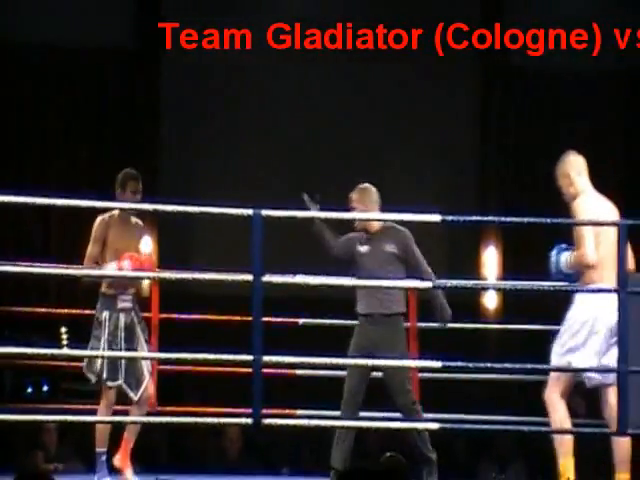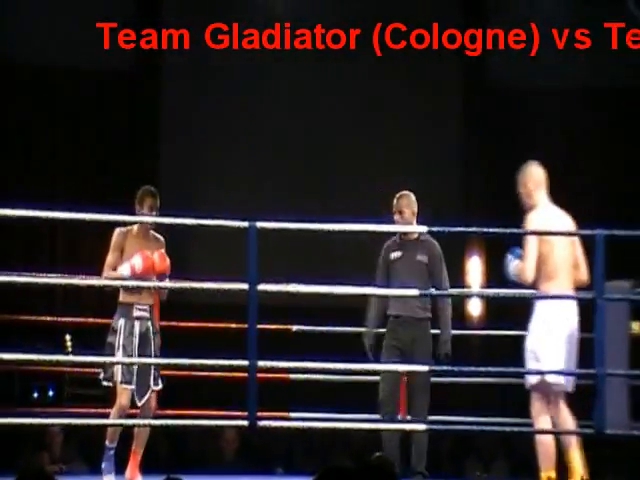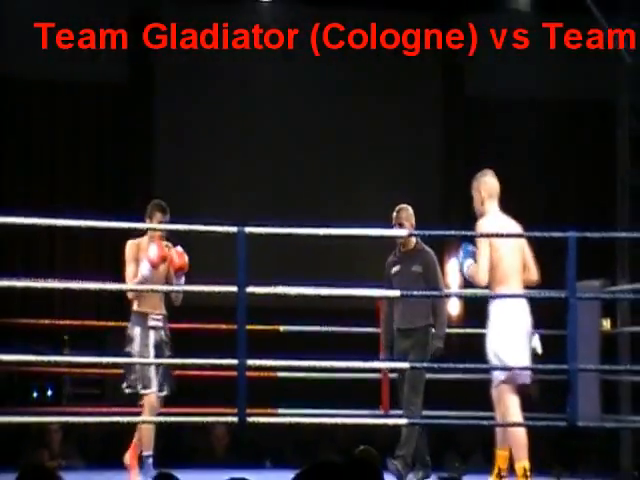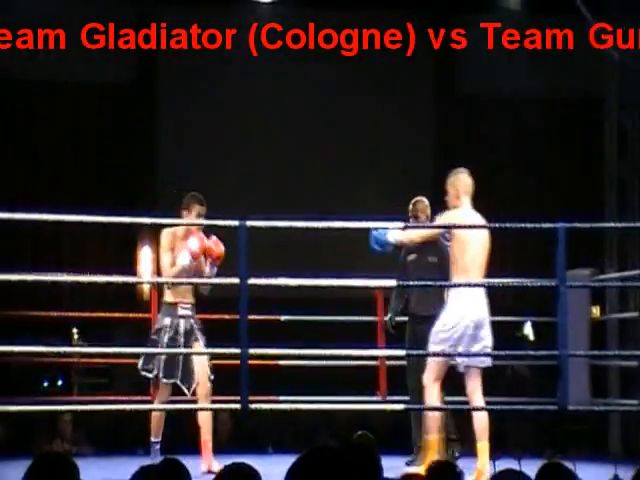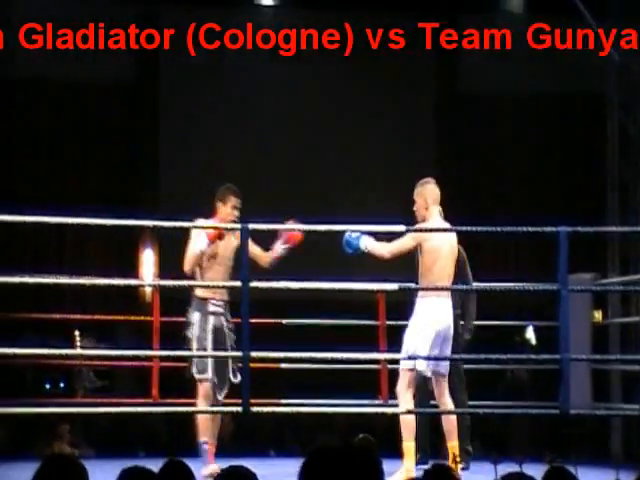
dt=0.4s
person 1, frame 1
left shoulder: (581, 203)
right shoulder: (610, 206)
left elbow: (589, 256)
right elbow: (629, 264)
left wrist: (565, 261)
left hip: (590, 303)
right hip: (614, 303)
left knee: (554, 393)
right knee: (613, 404)
person 1, frame 2
left shoulder: (535, 217)
right shoulder: (567, 220)
left elbow: (528, 274)
right elbow: (583, 276)
left wrist: (513, 267)
left hip: (548, 311)
right hip: (570, 311)
left knee: (540, 407)
right knee: (557, 402)
person 1, frame 3
left shoulder: (485, 224)
right shoulder: (514, 226)
left elbow: (481, 279)
right elbow: (533, 276)
left wrist: (467, 265)
left hip: (503, 311)
right hip: (520, 309)
left knee: (509, 401)
right knee: (501, 396)
person 1, frame 4
left shoulder: (453, 217)
right shoulder: (482, 223)
left elbow: (415, 236)
left wrist: (387, 236)
left hip: (459, 301)
right hip: (479, 302)
left knee: (431, 379)
right knee: (474, 391)
person 1, frame 5
left shoulder: (424, 230)
right shoulder: (451, 233)
left elbow: (388, 251)
left wrist: (362, 241)
left hip: (427, 309)
right hip: (445, 310)
left knee: (405, 389)
right knee: (441, 388)
person 2, frame 1
left shoulder: (140, 228)
right shoulder: (104, 223)
right elbow: (86, 271)
left wrist: (145, 273)
right wrist: (114, 269)
left hip: (131, 309)
right hip: (109, 308)
left knee: (147, 392)
right knee: (108, 397)
person 2, frame 2
left shoulder: (159, 242)
right shoulder: (122, 235)
right elbow: (106, 277)
left wrist: (162, 277)
right wrist: (128, 269)
left hip: (149, 319)
right hip: (126, 316)
left knee: (149, 403)
right knee: (123, 401)
person 2, frame 3
left shoulder: (170, 251)
right shoulder: (134, 246)
left elbow: (177, 299)
right elbow: (130, 291)
left wrist: (179, 274)
right wrist: (148, 266)
left hip: (161, 325)
right hip: (141, 323)
left knee: (153, 404)
right knee: (150, 402)
left ankle: (132, 455)
person 2, frame 4
left shoulder: (199, 241)
right shoulder: (169, 235)
right elbow: (167, 277)
left wrist: (212, 263)
right wrist: (187, 257)
left hip: (191, 315)
right hip: (171, 315)
left knee: (204, 388)
right knee: (163, 393)
left ankle: (207, 457)
right ankle: (155, 454)
person 2, frame 5
left shoulder: (237, 236)
right shoulder: (201, 227)
left elbow: (264, 260)
right elbow: (187, 268)
left wrist: (282, 245)
right wrist: (206, 240)
left hip: (222, 311)
right hip: (202, 309)
left knee: (221, 392)
right knee: (205, 387)
left ankle: (211, 455)
person 3, frame 1
left shoulder: (398, 236)
right shoulder: (355, 241)
left elbow: (423, 273)
right elbow: (333, 246)
left wrist: (441, 305)
right wrist: (317, 220)
left hip: (391, 326)
right hip: (364, 327)
left knee: (406, 400)
right knee: (350, 400)
person 3, frame 2
left shoulder: (431, 248)
right shoulder: (389, 248)
left elbow: (442, 292)
right elbow: (380, 291)
left wrist: (446, 333)
right wrist: (370, 327)
left hip: (421, 328)
right hip: (394, 328)
left knee: (419, 404)
right knee: (386, 398)
person 3, frame 3
left shoulder: (426, 256)
right shoulder: (392, 262)
left elbow: (439, 296)
left wrist: (439, 333)
right wrist: (386, 342)
left hip: (421, 335)
right hip: (400, 336)
left knee: (412, 399)
right knee: (407, 401)
person 3, frame 4
left shoulder: (440, 248)
right shoulder: (407, 250)
right wrist: (392, 313)
left hip: (433, 321)
right hip: (413, 322)
right knee: (413, 386)
left ankle: (449, 441)
right ankle: (419, 447)
person 3, frame 5
left shoulder: (457, 254)
left elbow: (469, 292)
left wrist: (468, 326)
left hip: (452, 327)
left knee: (456, 389)
right knee: (421, 387)
left ankle: (463, 452)
right ankle: (421, 447)
